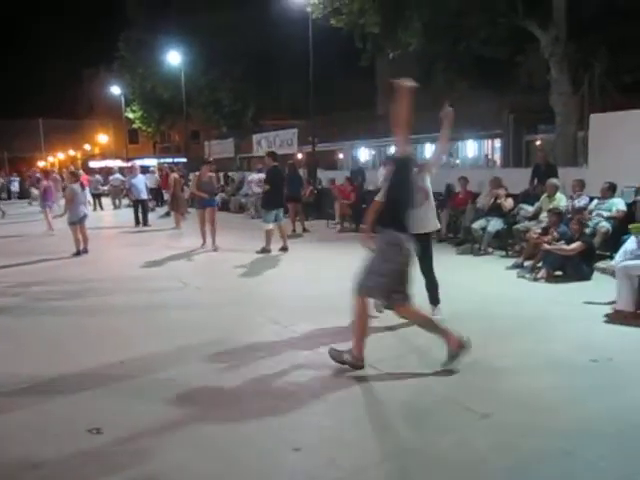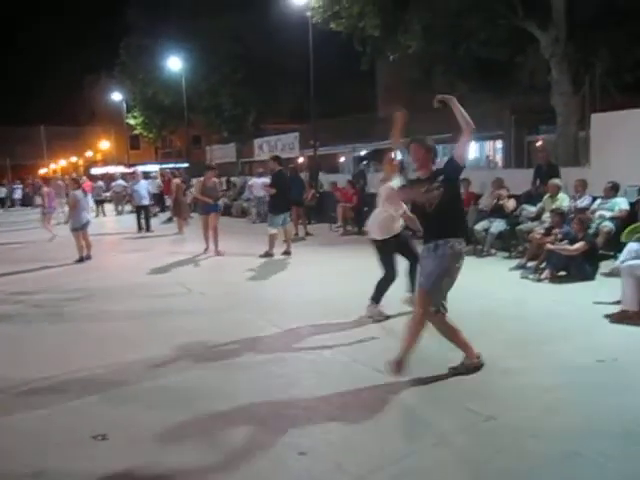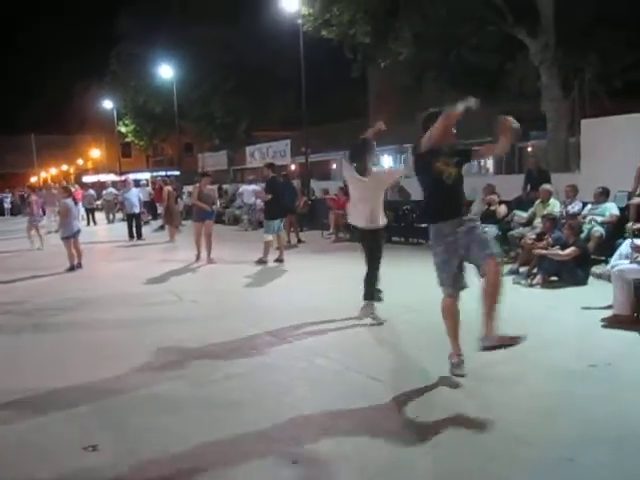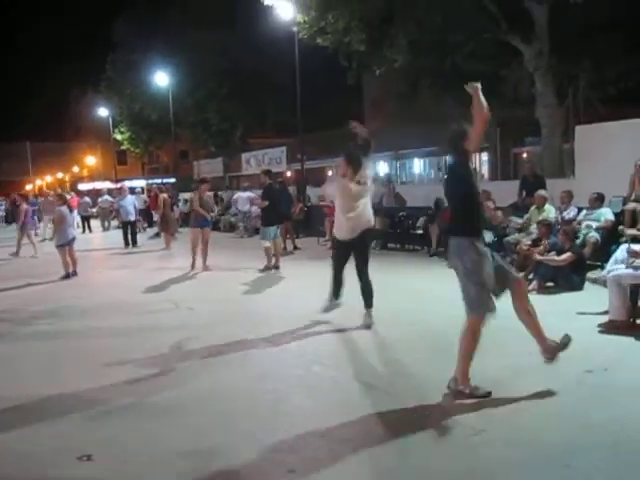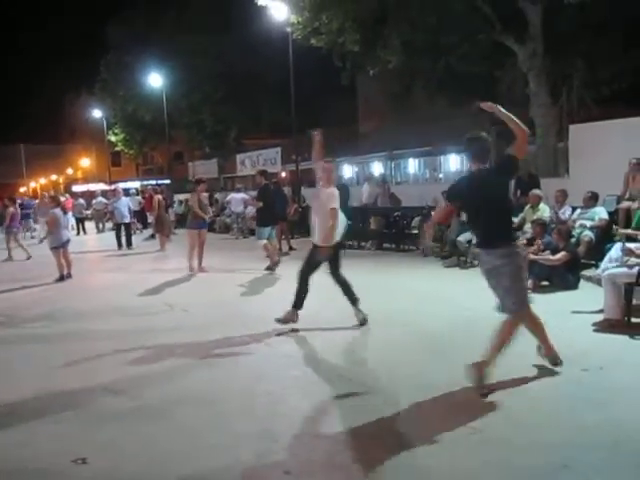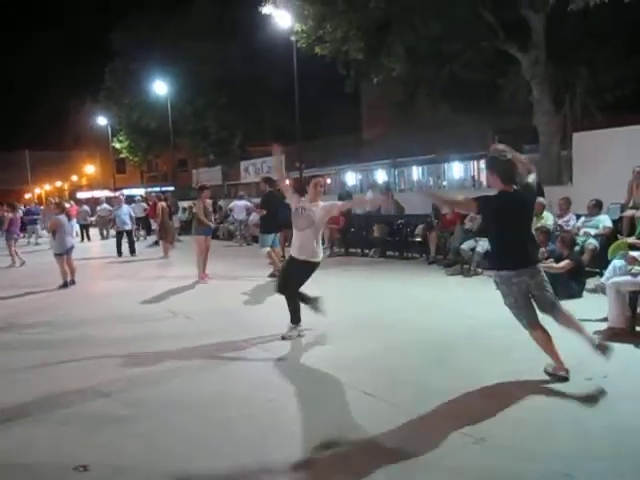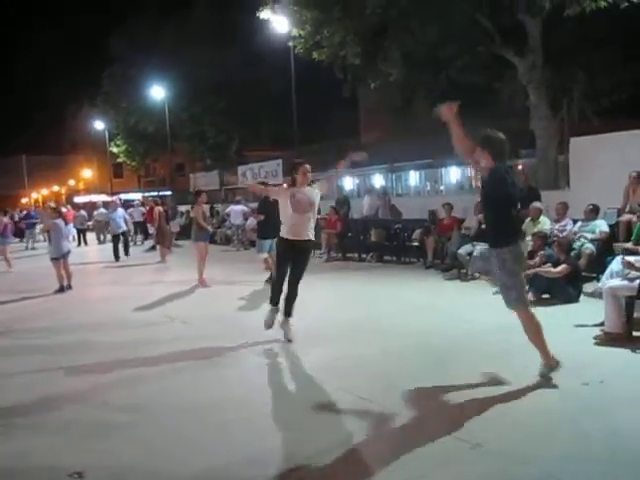
dt=0.2s
person 1, frame 1
left shoulder: (403, 168)
right shoulder: (399, 186)
left elbow: (401, 128)
left wrist: (404, 92)
left hip: (390, 240)
right hip: (395, 244)
left knee: (361, 296)
right knee: (400, 305)
left ankle: (355, 353)
right ankle: (452, 340)
person 1, frame 2
left shoulder: (448, 173)
right shoulder: (414, 186)
left elbow: (468, 133)
left wrist: (453, 103)
left hip: (450, 246)
right hip: (429, 248)
left knee: (423, 297)
right knee: (433, 312)
left ankle: (403, 355)
right ankle: (472, 357)
person 1, frame 3
left shoulder: (457, 153)
right shoulder: (423, 153)
left elbow: (499, 149)
right elbow: (444, 121)
left wrist: (507, 131)
right wrist: (463, 105)
left hip: (466, 223)
right hip: (441, 229)
left knee: (493, 266)
right knee: (451, 292)
left ankle: (489, 333)
right ankle: (455, 352)
person 1, frame 4
left shoulder: (459, 172)
right shoulder: (459, 164)
right elbow: (482, 119)
right wrist: (477, 93)
left hip: (474, 243)
right hip: (466, 245)
left knee: (518, 286)
right knee: (478, 314)
left ankle: (545, 345)
right ankle: (460, 380)
person 1, frame 5
left shoulder: (461, 185)
right shoulder: (499, 172)
left elbow: (441, 214)
right elbow: (523, 135)
left wrist: (428, 229)
right wrist: (497, 110)
left hip: (487, 254)
right hip: (507, 250)
left knee: (516, 307)
right knee: (518, 313)
left ankle: (548, 351)
right ankle: (484, 364)
person 1, frame 6
left shoulder: (492, 204)
right shoulder: (526, 194)
left elbow: (458, 204)
right elbow: (528, 169)
left wrist: (429, 193)
right wrist: (507, 152)
left hip: (506, 275)
right hip: (530, 268)
left knee: (532, 324)
right knee: (554, 308)
left ankle: (559, 365)
right ankle: (591, 339)
person 1, frame 7
left shoulder: (495, 176)
right shoulder: (503, 174)
left elbow: (467, 151)
left wrist: (451, 118)
left hip: (502, 248)
right hip: (507, 243)
left knee: (520, 307)
right knee: (489, 267)
left ankle: (547, 358)
person 2, frame 1
left shoulder: (424, 170)
right shoulder: (393, 185)
left elbow: (440, 150)
right elbow: (379, 204)
left wrist: (446, 122)
left hip: (424, 229)
right hip: (401, 231)
left knee: (427, 271)
right knee: (397, 268)
left ankle: (435, 306)
right ankle: (380, 297)
person 2, frame 2
left shoulder: (391, 179)
right shoulder: (390, 189)
right elbow: (405, 214)
right wrist: (420, 228)
left hip: (393, 230)
right hip: (383, 233)
left knee: (414, 257)
right knee: (390, 273)
left ankle: (413, 294)
right ankle: (373, 306)
person 2, frame 3
left shoulder: (349, 171)
right shoulder: (381, 176)
left elbow: (361, 146)
right elbow: (405, 170)
left wrist: (374, 130)
left hip: (355, 221)
right hip: (373, 224)
left knee: (373, 260)
right knee: (373, 263)
left ankle: (373, 289)
right ankle: (368, 306)
person 2, frame 4
left shoulder: (341, 185)
right shoulder: (365, 179)
right elbow: (366, 148)
right wrist: (362, 132)
left hip: (345, 234)
right hip: (365, 230)
left knee: (338, 268)
right knee: (363, 273)
left ankle: (334, 299)
right ankle: (368, 313)
person 2, frame 5
left shoulder: (331, 193)
right shoulder: (322, 184)
left elbow: (333, 220)
right elbow: (316, 160)
left wrist: (326, 245)
right wrist: (317, 141)
left hip: (324, 241)
right hip: (329, 239)
left knee: (304, 274)
right knee: (336, 275)
left ankle: (294, 313)
right ankle: (358, 311)
person 2, frame 6
left shoulder: (326, 207)
right shoulder: (297, 201)
left elbow: (347, 204)
right elbow: (283, 184)
left wrist: (369, 200)
left hip: (311, 258)
right hip: (295, 254)
left knee: (291, 291)
right knee: (281, 287)
left ankle: (295, 326)
right ankle: (311, 300)
person 2, frame 7
left shoulder: (315, 190)
right shoulder: (284, 192)
right elbow: (262, 190)
left hip: (306, 241)
right hip: (286, 239)
left knee: (293, 282)
right knee: (279, 278)
left ankle: (287, 320)
right ankle: (274, 308)
